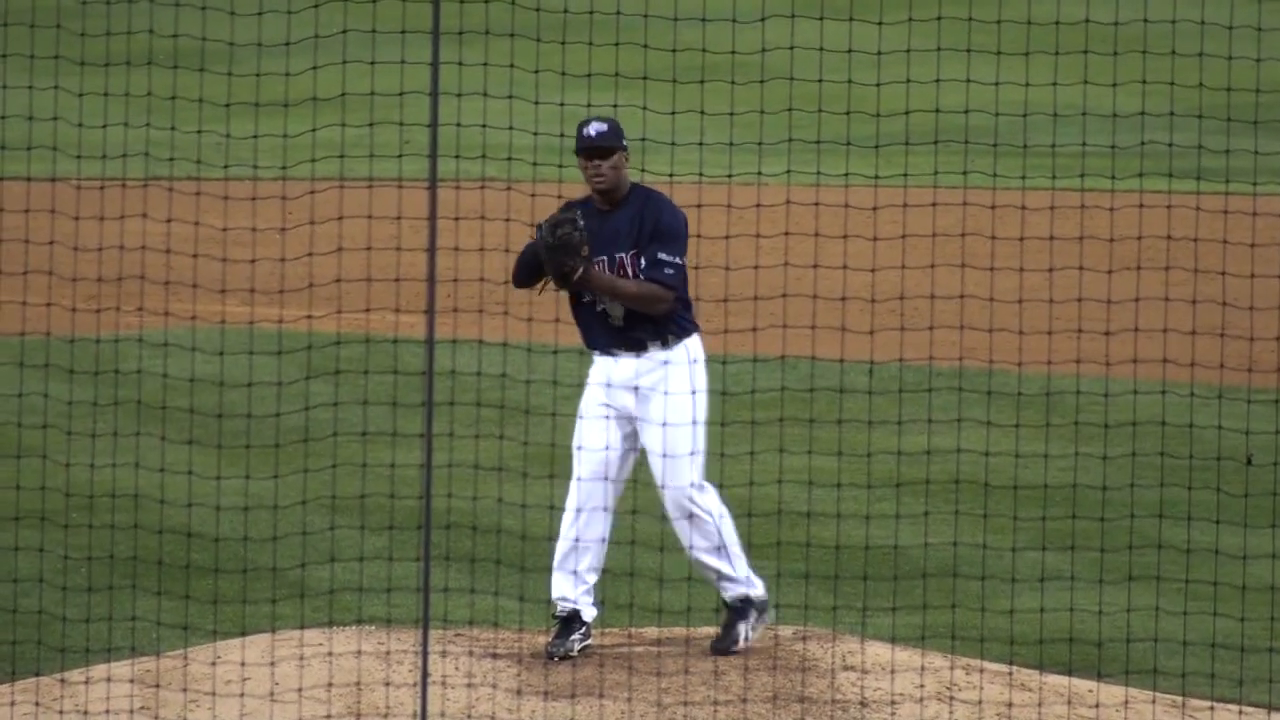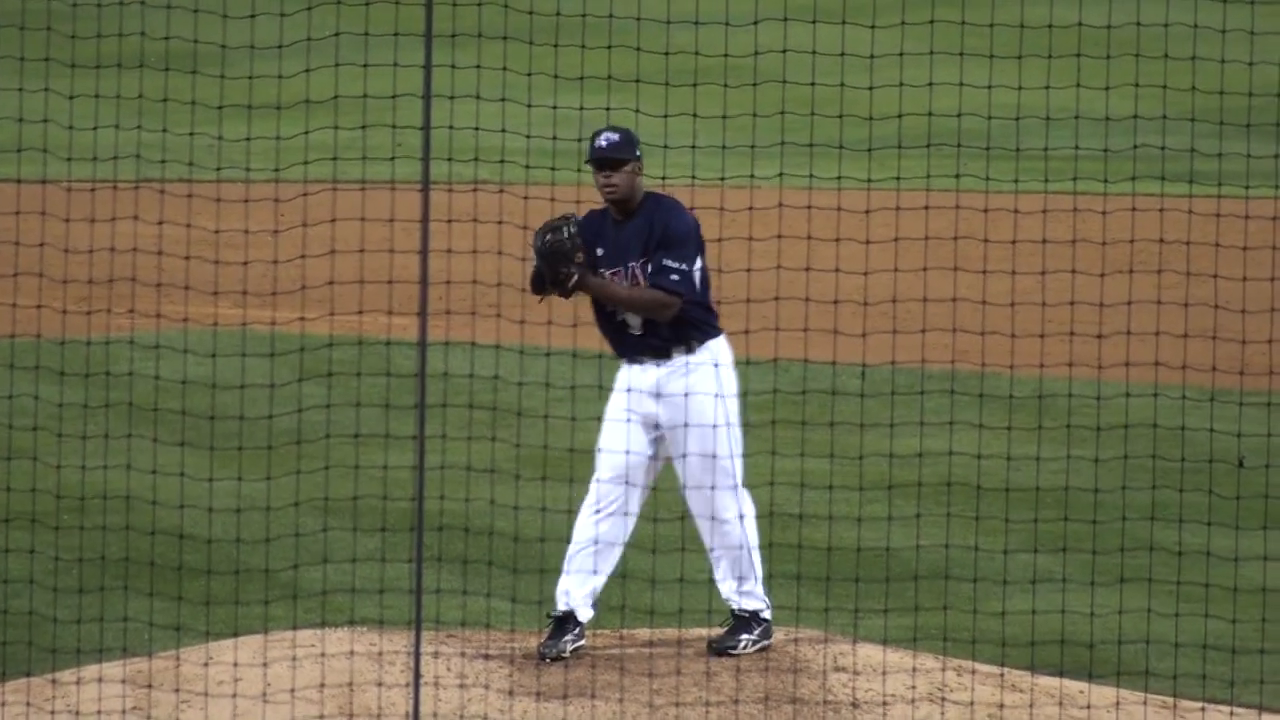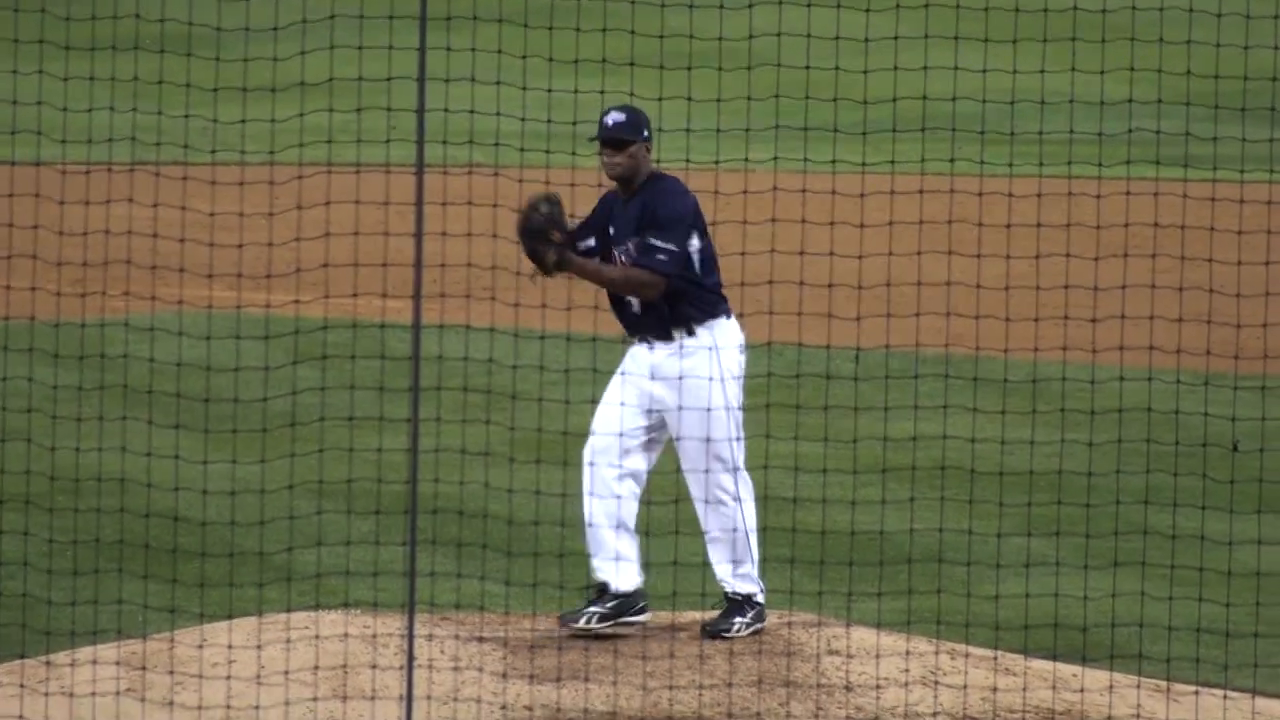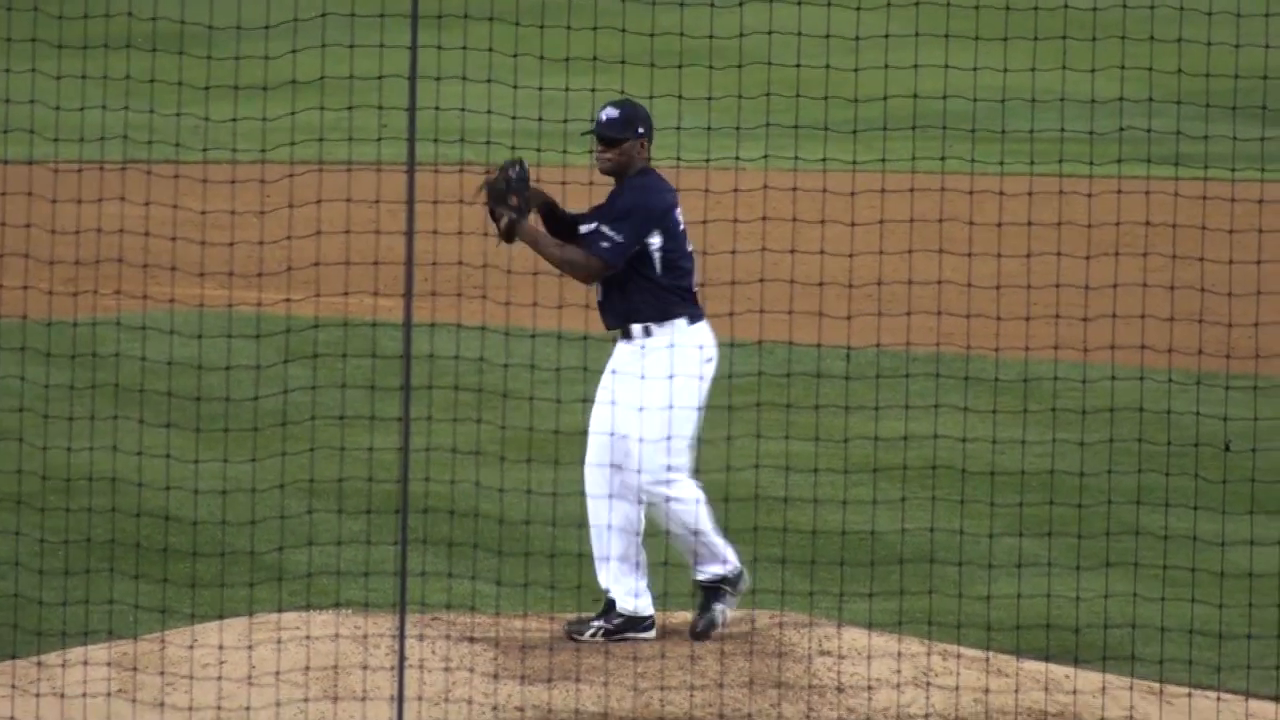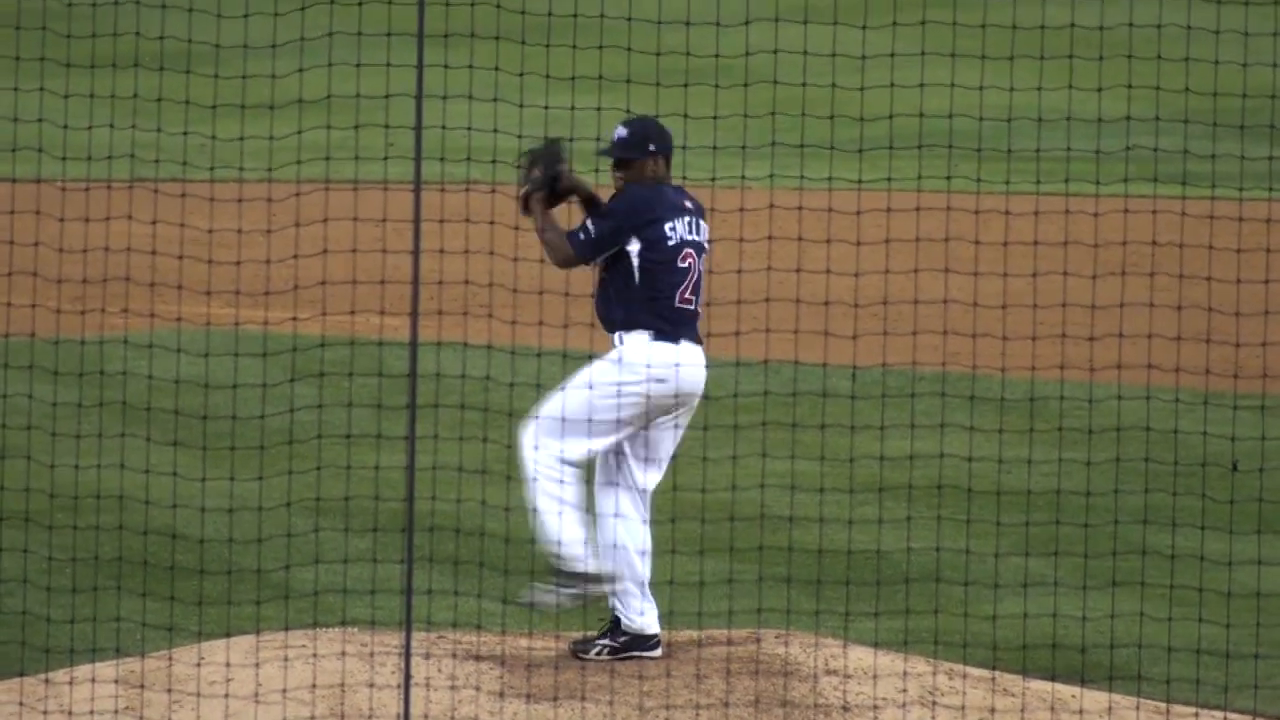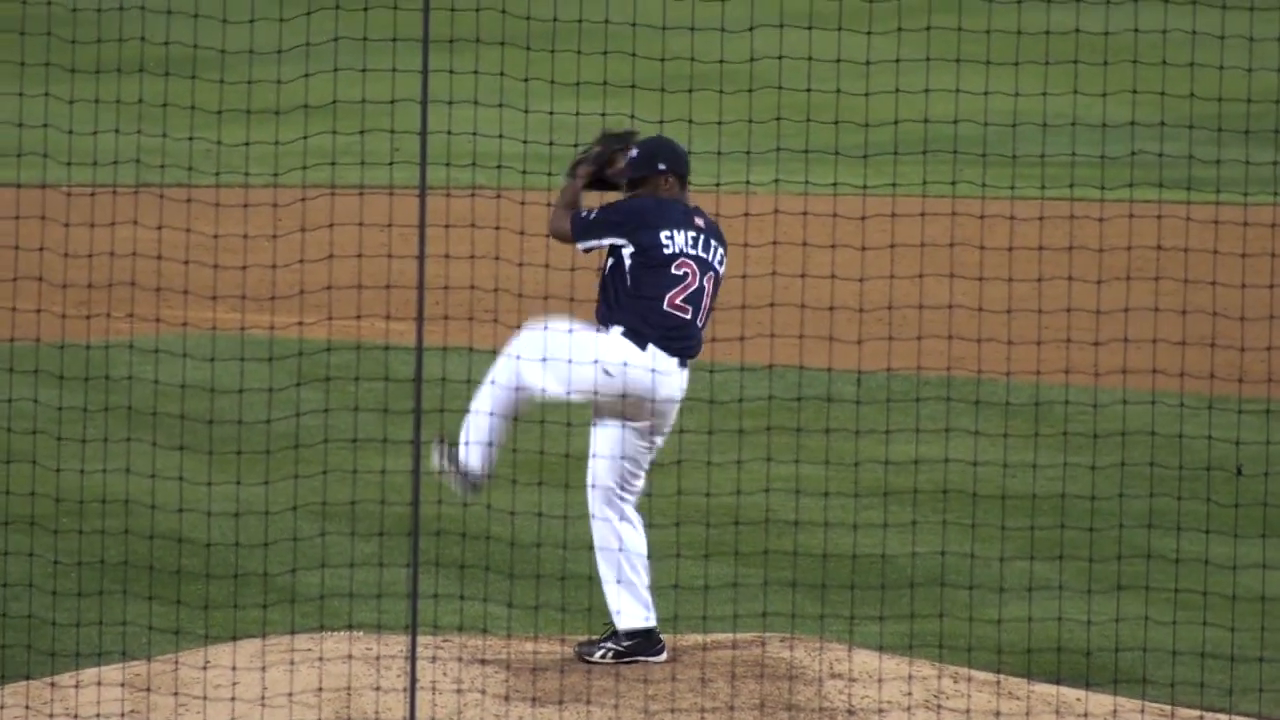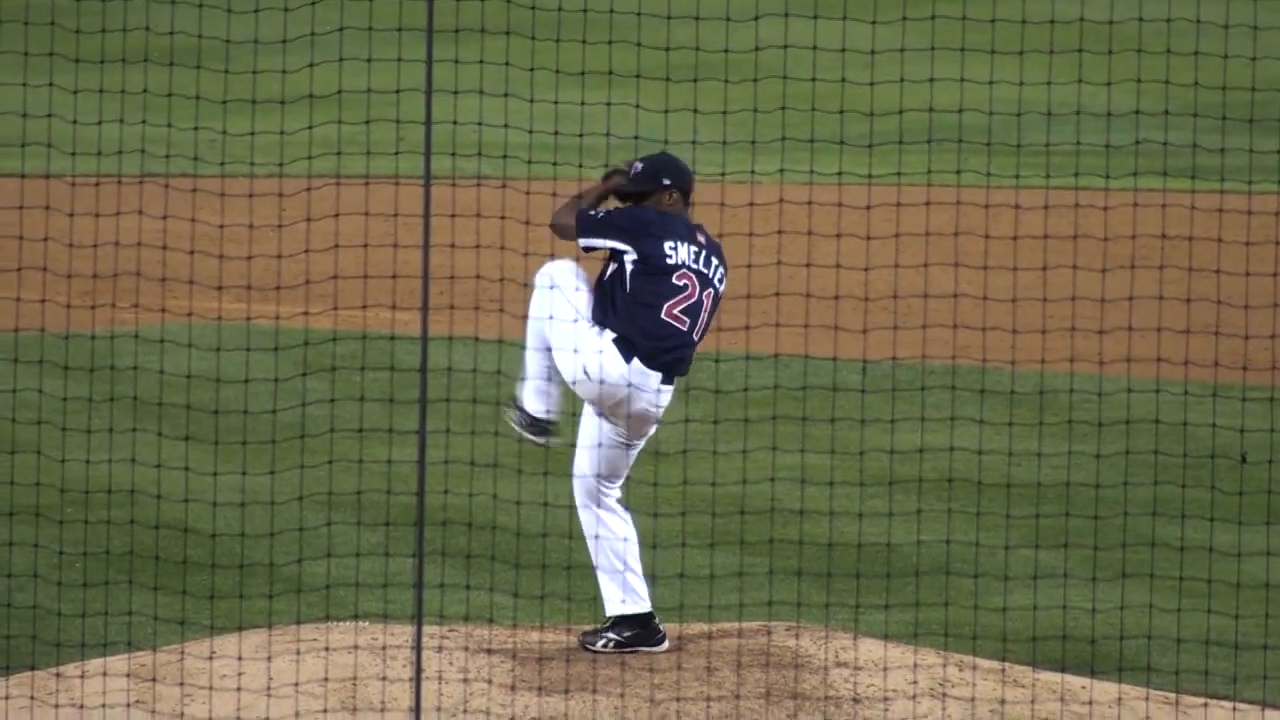
dt=0.2s
person 1, frame 1
left shoulder: (660, 213)
right shoulder: (573, 217)
left elbow: (659, 298)
right elbow: (522, 276)
left wrist: (587, 275)
right wrist: (541, 251)
left hip: (670, 361)
right hip: (608, 367)
left knee: (685, 488)
right knee: (588, 488)
left ankle: (746, 597)
right ankle: (573, 613)
person 1, frame 2
left shoulder: (673, 220)
right shoulder: (593, 227)
left elbow: (665, 304)
right elbow: (543, 285)
left wrist: (589, 283)
left hip: (698, 366)
right hip: (636, 373)
left knee: (718, 494)
right knee: (610, 489)
left ankle: (753, 614)
right ankle: (571, 615)
person 1, frame 3
left shoulder: (670, 200)
right shoulder: (616, 205)
left elbow: (649, 282)
right elbow: (584, 251)
left wrist: (569, 262)
left hip: (703, 346)
right hip: (649, 350)
left knee: (716, 476)
right knee: (607, 460)
left ankle: (746, 597)
right ankle: (618, 590)
person 1, frame 4
left shoulder: (643, 193)
right shoulder: (641, 192)
left elbow: (586, 266)
right elbow: (586, 234)
left wrist: (525, 230)
right wrist: (540, 205)
left hip: (671, 347)
right hip: (641, 348)
left knee: (655, 475)
right knee: (612, 474)
left ankle: (720, 574)
right ankle: (629, 606)
person 1, frame 5
left shoulder: (645, 201)
right shoulder: (682, 208)
left elbow: (567, 253)
left wrist: (539, 210)
right wrist: (583, 196)
left hip: (648, 358)
right hip: (686, 366)
left knee: (545, 442)
right knee: (621, 491)
left ankle: (580, 566)
right ankle: (635, 628)
person 1, frame 6
left shoulder: (644, 214)
right shoulder: (713, 237)
left elbow: (561, 227)
left wrist: (578, 179)
right wrist: (620, 176)
left hip: (618, 361)
right hip: (666, 385)
left knee: (527, 343)
right knee: (614, 501)
left ankle: (471, 460)
right ankle: (636, 630)
person 1, frame 7
left shoulder: (646, 224)
right shoulder: (715, 259)
left elbow: (562, 221)
left wrist: (602, 189)
left hip: (606, 363)
right hip: (653, 394)
left knee: (556, 274)
right knee: (598, 495)
left ankle: (539, 411)
right ankle: (635, 620)
